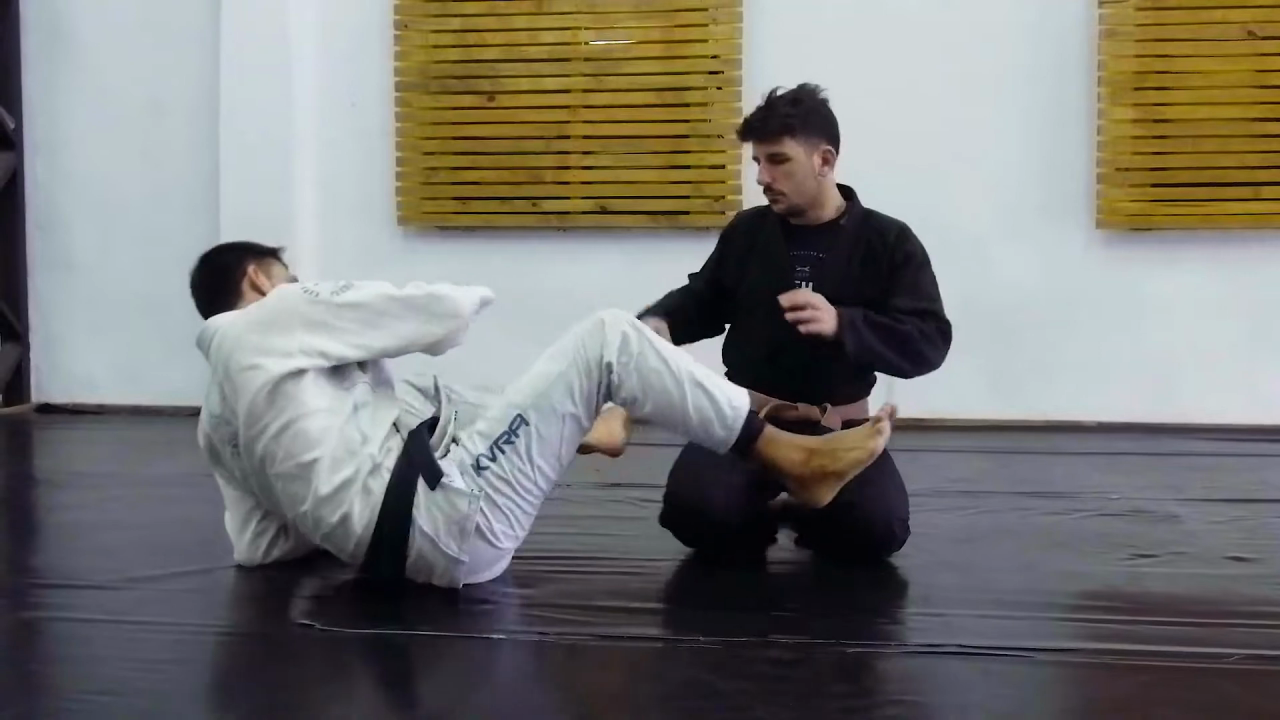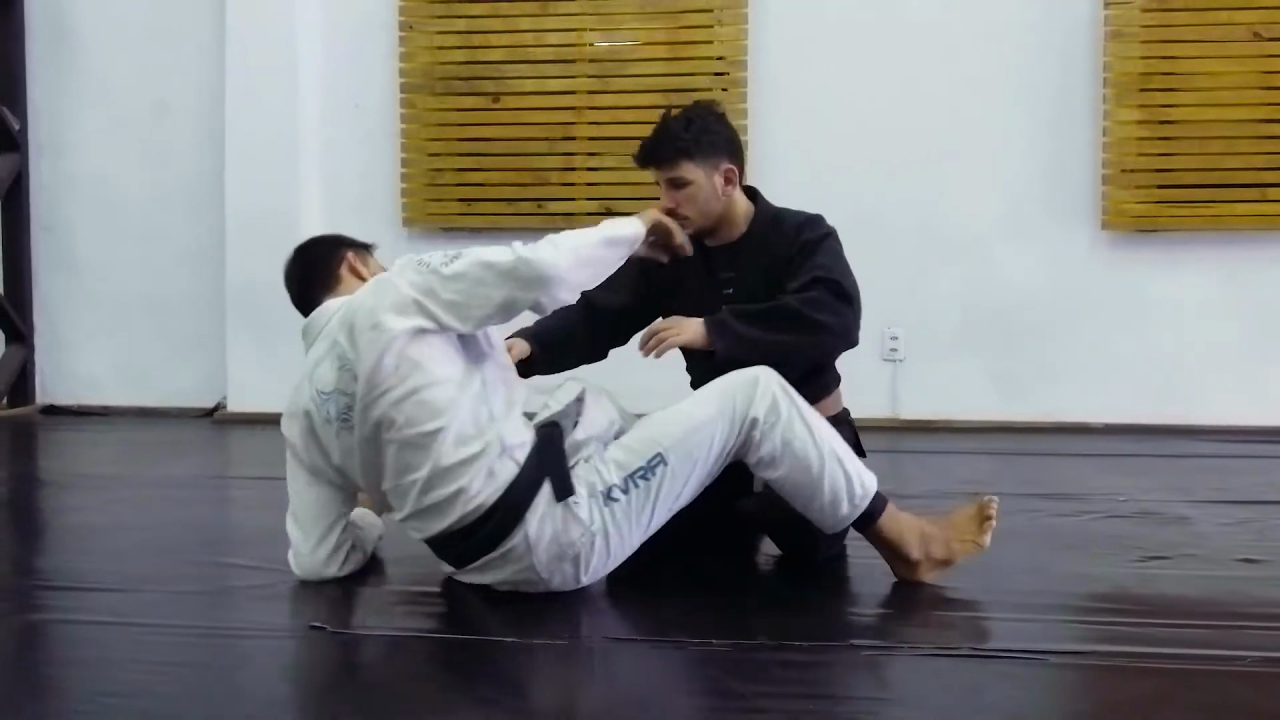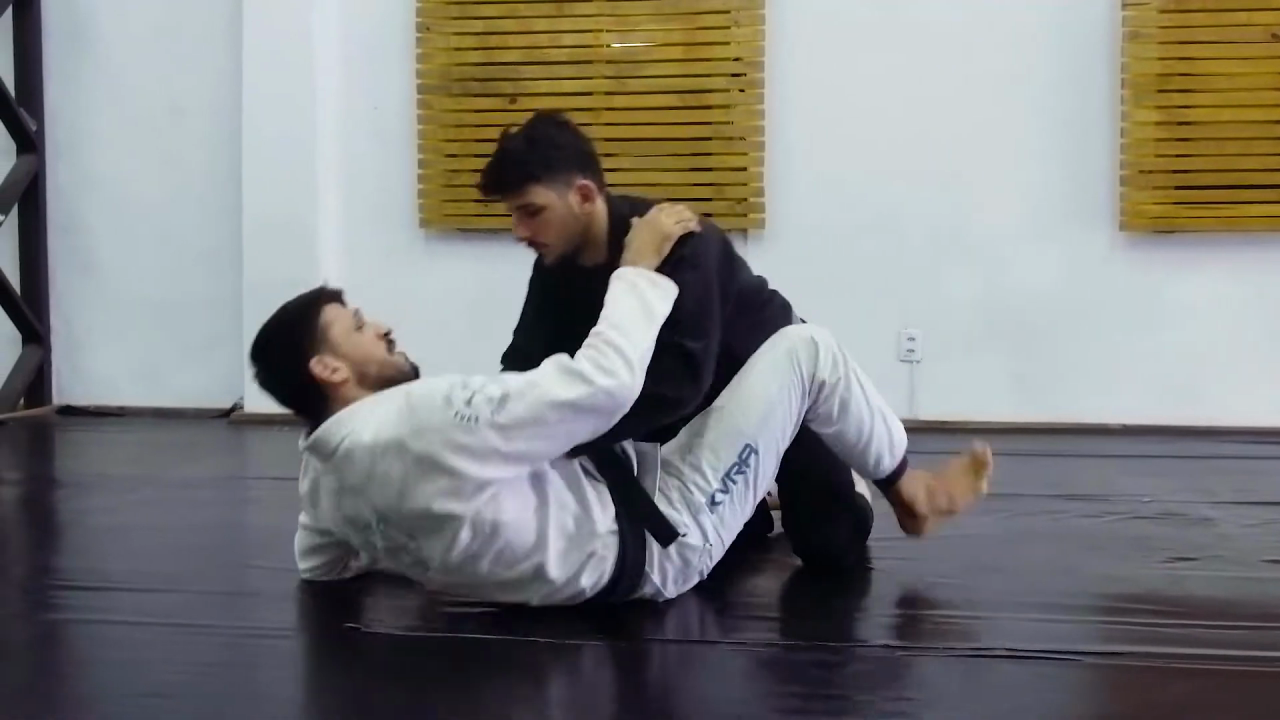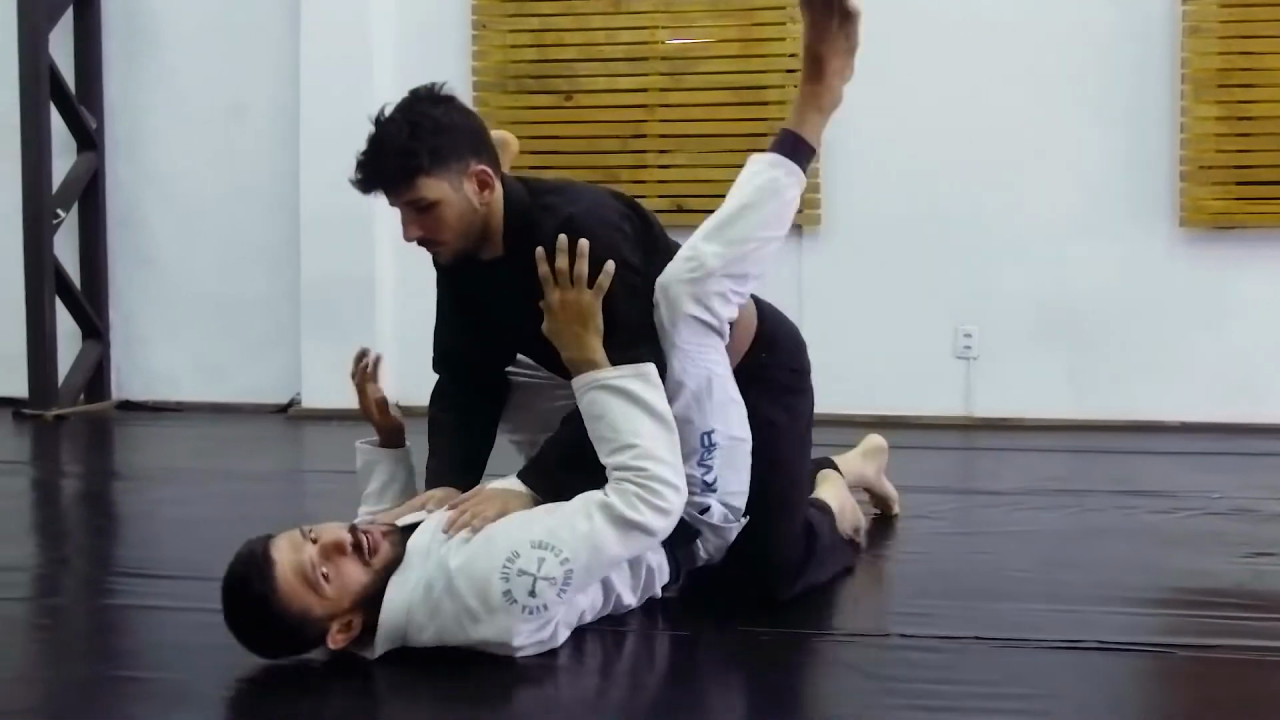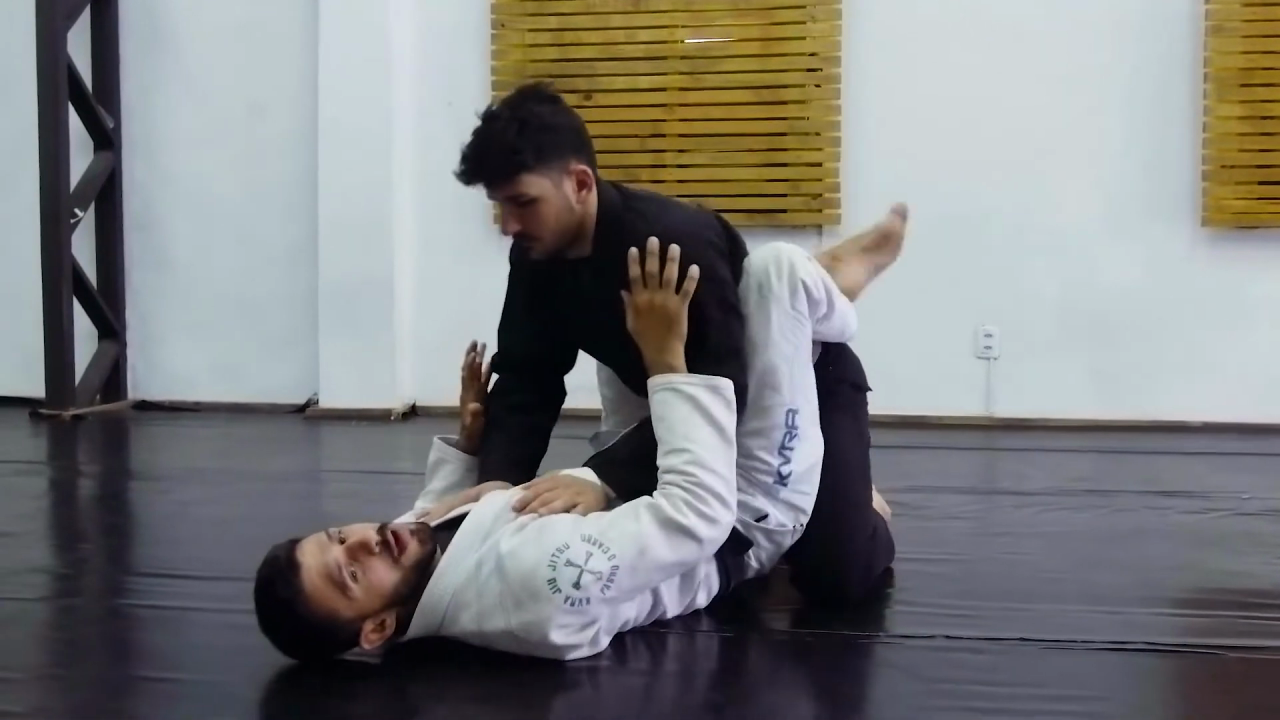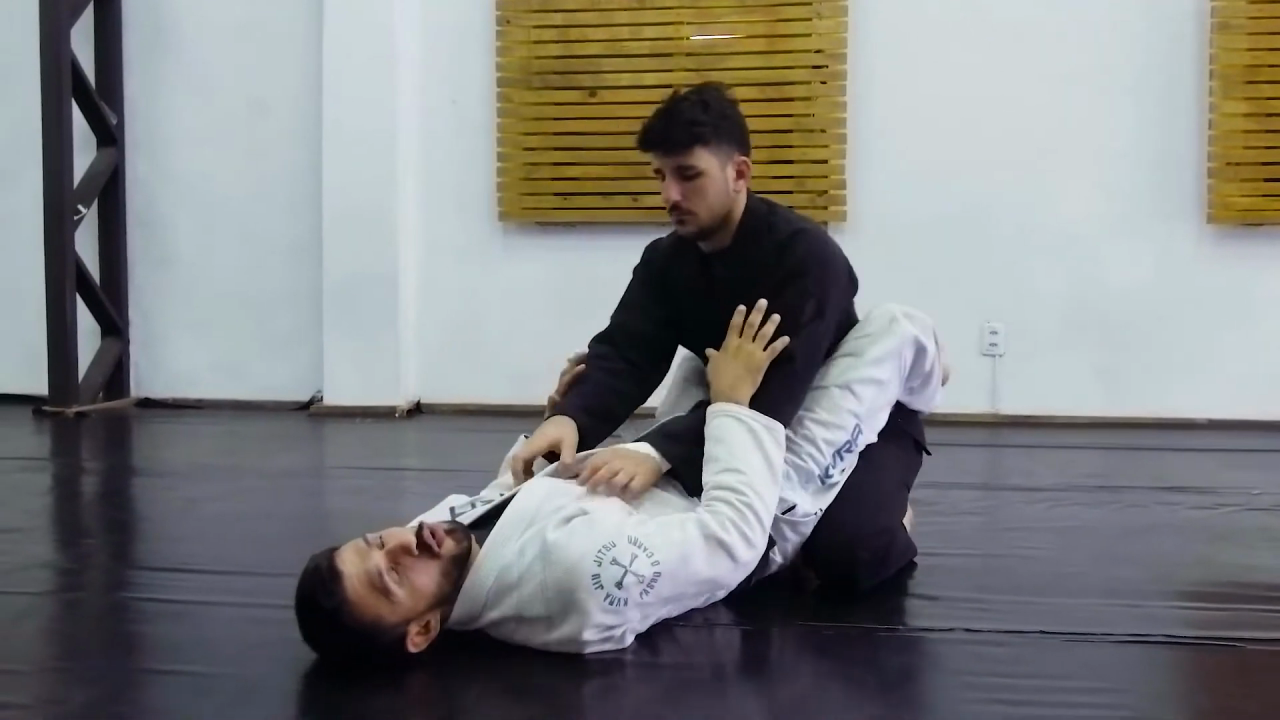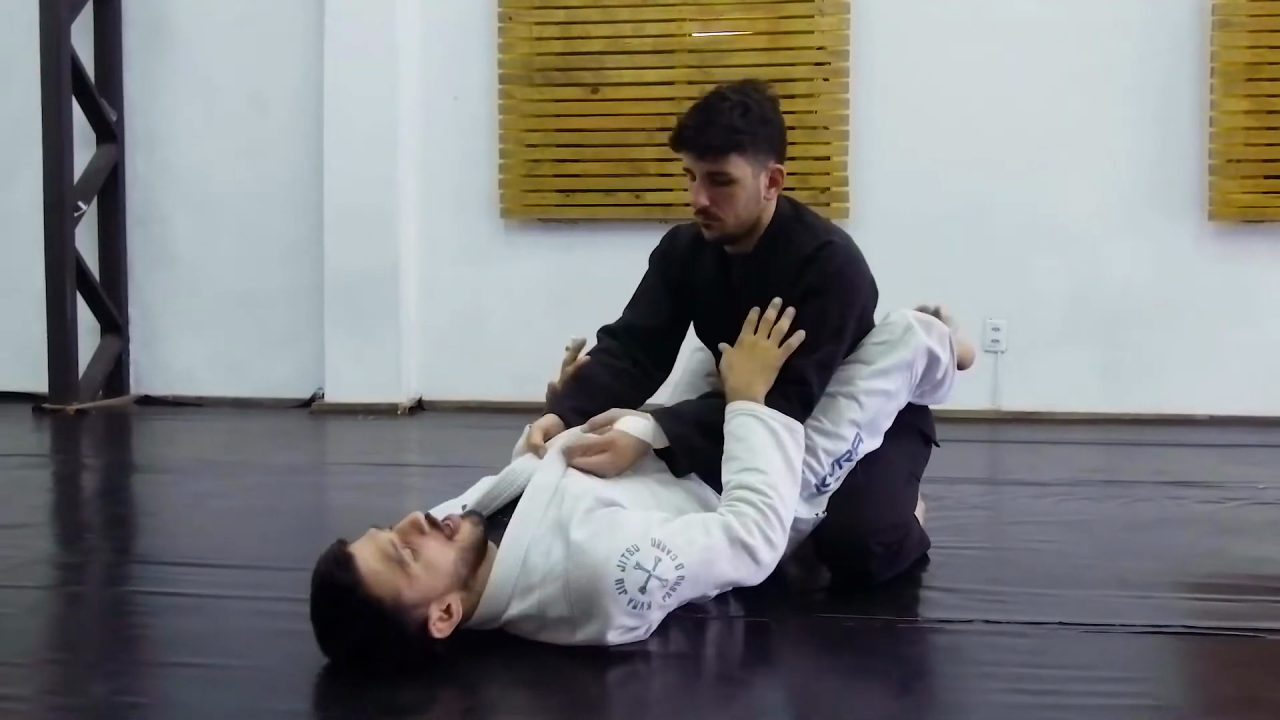
dt=0.7s
person 1, frame 1
left shoulder: (216, 422)
right shoulder: (277, 317)
left elbow: (258, 546)
right elbow: (439, 313)
right wrist: (473, 293)
left hip: (400, 549)
right hip: (454, 523)
left knee: (405, 396)
right knee: (609, 337)
left ankle: (575, 434)
right ankle: (795, 460)
person 1, frame 2
left shoulder: (302, 407)
right shoulder: (397, 292)
left elbow: (317, 561)
right elbow: (540, 272)
left wrist: (373, 512)
right wrist: (634, 229)
left hip: (486, 560)
right hip: (551, 532)
left knee: (589, 406)
right knee: (756, 394)
right ankle: (902, 539)
person 1, frame 3
left shoulder: (324, 479)
right shoulder: (424, 420)
left elbow: (319, 563)
right elbow: (604, 384)
right wrist: (640, 263)
left hip: (572, 577)
right hip: (654, 552)
right knee: (804, 350)
right ankle: (910, 486)
person 1, frame 4
left shoulder: (384, 567)
right shoulder: (486, 586)
right elbow: (649, 494)
left wrist: (375, 427)
right wrist: (586, 355)
left hip: (593, 474)
right hip: (681, 500)
right knee: (686, 295)
person 1, frame 5
left shoulder: (407, 552)
right shoulder: (528, 582)
right elbow: (698, 514)
left wrist: (467, 434)
right wrist: (665, 358)
left hip: (633, 489)
right hip: (745, 523)
right knee: (773, 269)
right ankle: (835, 285)
person 1, frame 6
left shoulder: (442, 528)
right shoulder: (571, 575)
right elbow: (733, 538)
right wrist: (734, 399)
left hip: (675, 474)
right hip: (763, 514)
right knee: (894, 328)
right ankle: (917, 378)
person 1, frame 7
left shoulder: (453, 527)
right shoulder: (593, 573)
right elbow: (753, 536)
right wrist: (745, 398)
left hip: (678, 463)
right hip: (766, 504)
right knee: (905, 334)
right ankle: (938, 356)
person 2, frame 1
left shoulder: (886, 242)
right shoulder: (746, 232)
left elbow: (930, 341)
right elbow: (702, 302)
left wrist: (839, 323)
right wrist: (658, 321)
left hip: (838, 429)
left knee: (877, 530)
right knee: (696, 514)
left ankle: (806, 508)
right ankle: (772, 507)
person 2, frame 2
left shoulder: (803, 238)
right shoulder: (666, 256)
left elbow: (836, 320)
right elbow: (596, 318)
left wrist: (713, 332)
right wrist: (528, 345)
left knee: (806, 535)
left ankle: (758, 506)
right ankle: (744, 505)
person 2, frame 3
left shoulder: (676, 244)
right shoulder: (557, 269)
left elbow: (676, 381)
right elbow: (528, 366)
right hip: (698, 407)
left knee: (832, 547)
left ankle: (850, 490)
right ankle: (757, 498)
person 2, frame 4
left shoulder: (580, 229)
right shoulder: (461, 256)
right elbow: (468, 382)
left wrist: (529, 488)
right wrist: (445, 487)
left hip: (749, 362)
right hip: (671, 376)
person 2, frame 5
left shoulder: (675, 243)
right shoulder: (536, 255)
right elbow: (528, 382)
left wrist: (604, 479)
right wrist: (499, 483)
left knee: (835, 578)
left ankle: (860, 508)
person 2, frame 6
left shoulder: (805, 253)
right shoulder: (665, 260)
left elbow: (776, 387)
right elbow: (626, 356)
left wrist: (658, 453)
right wrist: (568, 418)
left knee: (845, 553)
left ankle: (886, 519)
person 2, frame 7
left shoulder: (831, 264)
right shoulder: (684, 250)
left elbow: (784, 397)
right elbow: (633, 348)
left wrist: (653, 434)
right wrist: (566, 414)
left knee: (856, 547)
left ankle: (900, 512)
